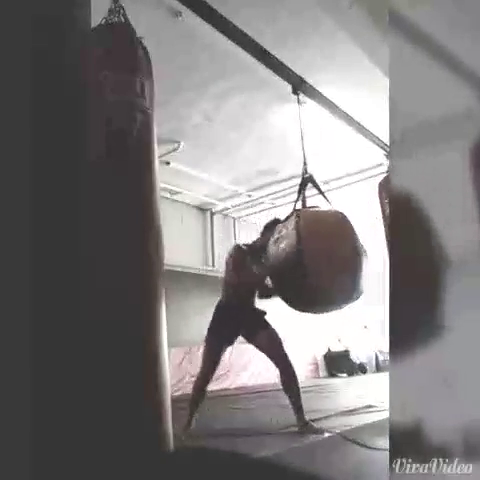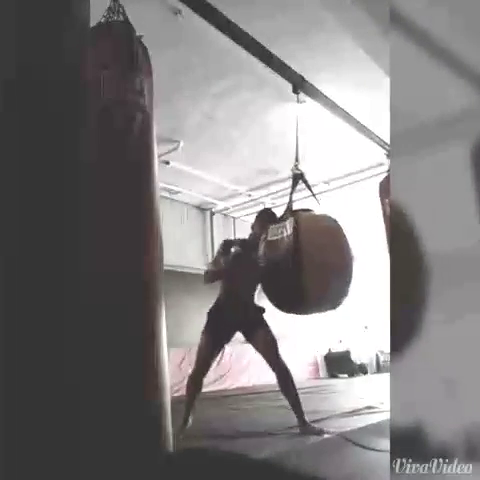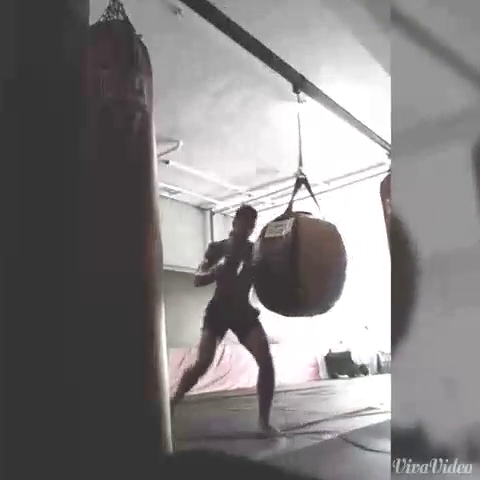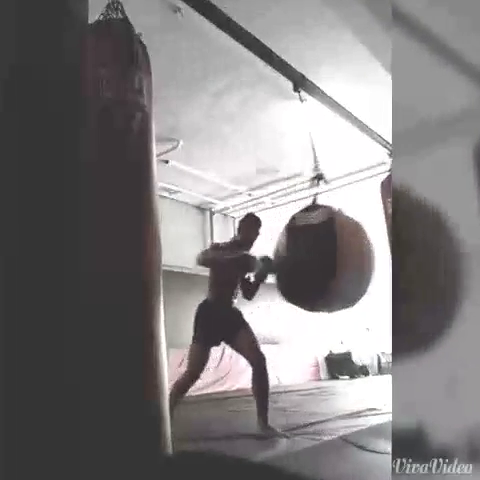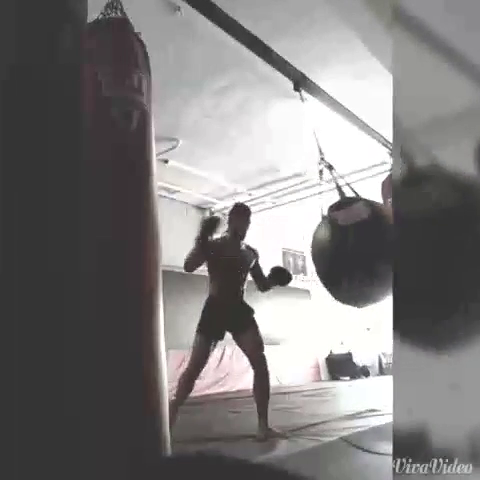
dt=0.3s
person 1, frame 1
left shoulder: (266, 260)
right shoulder: (239, 251)
right elbow: (231, 280)
right wrist: (258, 275)
left hip: (250, 314)
right hip: (226, 313)
left knee: (284, 362)
right knee: (206, 372)
left ankle: (301, 420)
right ankle: (189, 420)
person 1, frame 2
right shoulder: (230, 247)
right elbow: (208, 277)
right wrist: (227, 262)
left hip: (249, 311)
right hip: (222, 310)
left knee: (278, 364)
right knee: (199, 369)
left ankle: (302, 421)
right ankle: (185, 419)
person 1, frame 3
left shoulder: (255, 250)
right shoulder: (217, 249)
right elbow: (198, 280)
right wrist: (220, 268)
left hip: (243, 310)
right hip: (220, 307)
left knee: (266, 361)
right knee: (202, 364)
left ankle: (264, 421)
right ankle: (169, 407)
person 1, frame 4
left shoulder: (242, 257)
right shoulder: (222, 249)
left elbow: (248, 295)
right elbow: (201, 259)
left wrist: (260, 275)
right wrist: (235, 259)
left hip: (230, 314)
right hip: (210, 313)
left knee: (259, 361)
right knee: (193, 373)
left ankle: (263, 423)
person 1, frame 5
left shoulder: (251, 253)
right shoulder: (212, 245)
left elbow: (262, 286)
right elbow: (189, 267)
left wrist: (273, 279)
right wrist: (201, 241)
left hip: (239, 308)
right hip: (214, 307)
left knee: (260, 363)
right knee: (195, 367)
left ankle: (263, 425)
right ankle: (172, 417)
